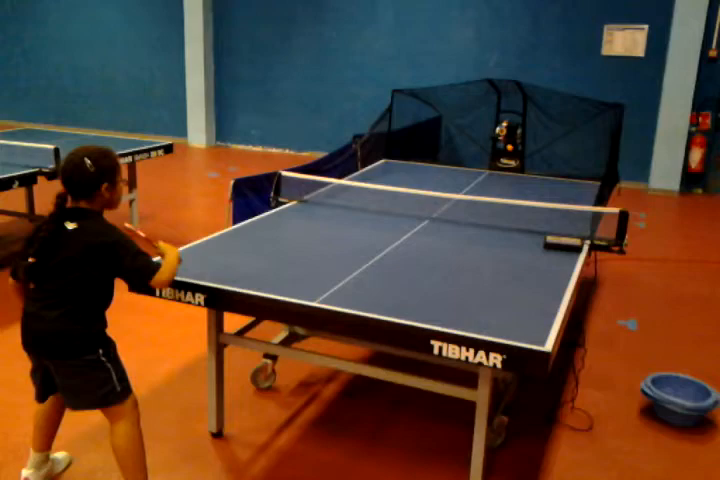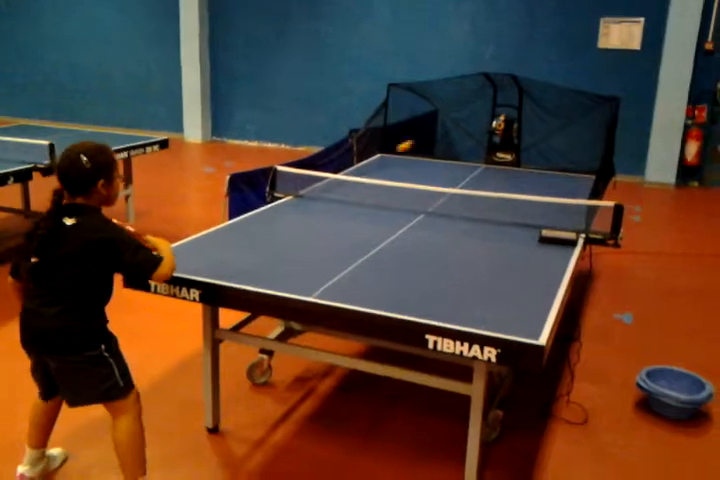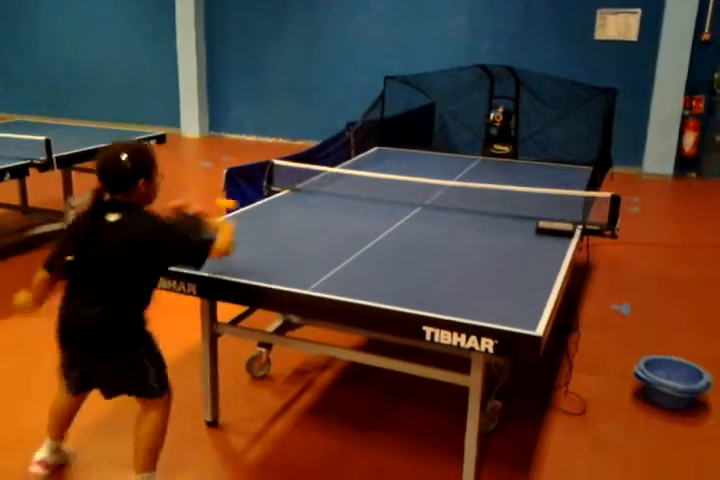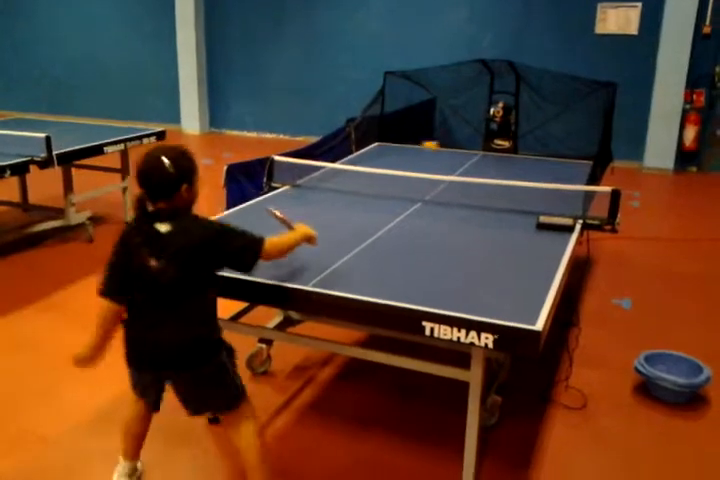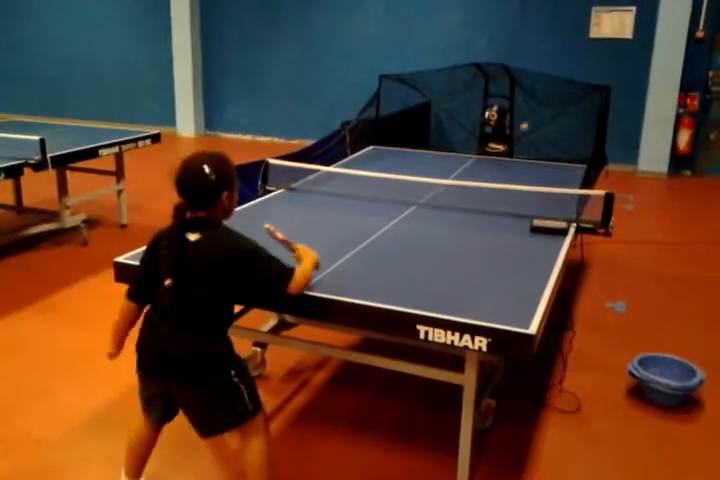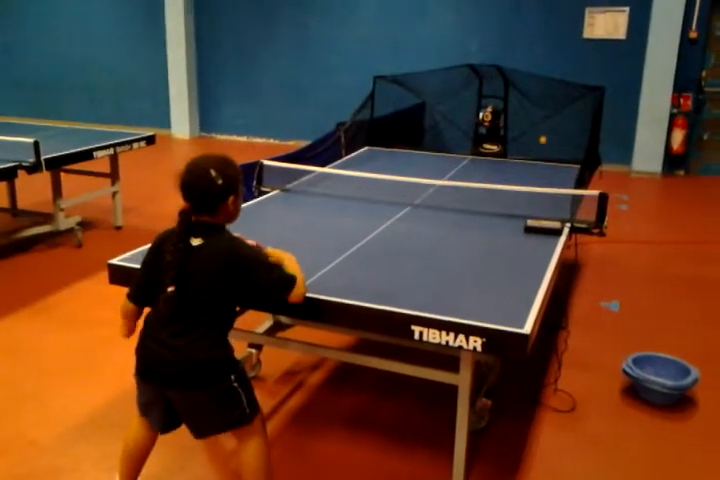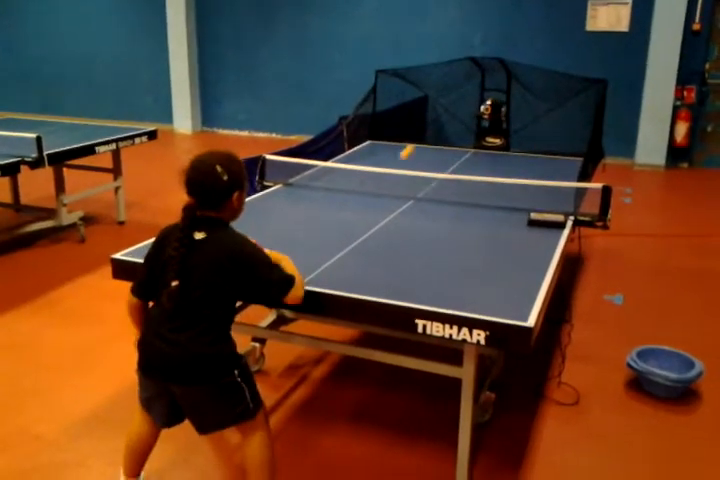
dt=0.3s
person 1, frame 1
left shoulder: (46, 227)
right shoulder: (108, 238)
left elbow: (18, 280)
right elbow: (160, 278)
right wrist: (172, 254)
left hip: (35, 334)
right hip: (79, 340)
left knee: (54, 393)
right knee: (123, 410)
person 1, frame 2
left shoulder: (44, 224)
right shoulder: (107, 234)
left elbow: (17, 279)
right elbow: (161, 272)
right wrist: (163, 246)
left hip: (34, 330)
right hip: (78, 336)
left knee: (51, 392)
right knee: (125, 405)
person 1, frame 3
left shoulder: (85, 222)
right shoulder: (155, 229)
left elbow: (50, 273)
right elbow: (219, 248)
left wrist: (32, 298)
right wrist: (222, 228)
left hip: (73, 329)
right hip: (120, 335)
left knee: (74, 388)
right knee: (156, 401)
person 1, frame 4
left shoulder: (130, 238)
right shoulder: (207, 233)
left elbow: (112, 304)
right elbow: (269, 250)
left wrist: (94, 347)
right wrist: (301, 233)
left hip: (142, 347)
right hip: (195, 347)
left knee: (144, 400)
right knee: (239, 415)
person 1, frame 5
left shoulder: (162, 241)
right shoulder: (236, 248)
left elbow: (133, 303)
right elbow: (294, 285)
left wrist: (116, 342)
right wrist: (309, 258)
left hip: (153, 356)
right hip: (205, 362)
left knee: (150, 417)
right knee: (253, 429)
person 1, frame 6
left shoulder: (165, 243)
right shoulder: (237, 254)
left elbow: (132, 305)
right elbow: (295, 294)
left wrist: (128, 327)
right wrist: (287, 260)
left hip: (152, 360)
right hip: (204, 368)
left knee: (147, 422)
right knee: (250, 432)
person 1, frame 7
left shoulder: (168, 237)
right shoulder: (239, 249)
left elbow: (136, 300)
right elbow: (293, 295)
left wrist: (147, 335)
right wrist: (281, 261)
left hip: (154, 356)
right hip: (205, 362)
left knee: (150, 416)
right knee: (254, 427)
